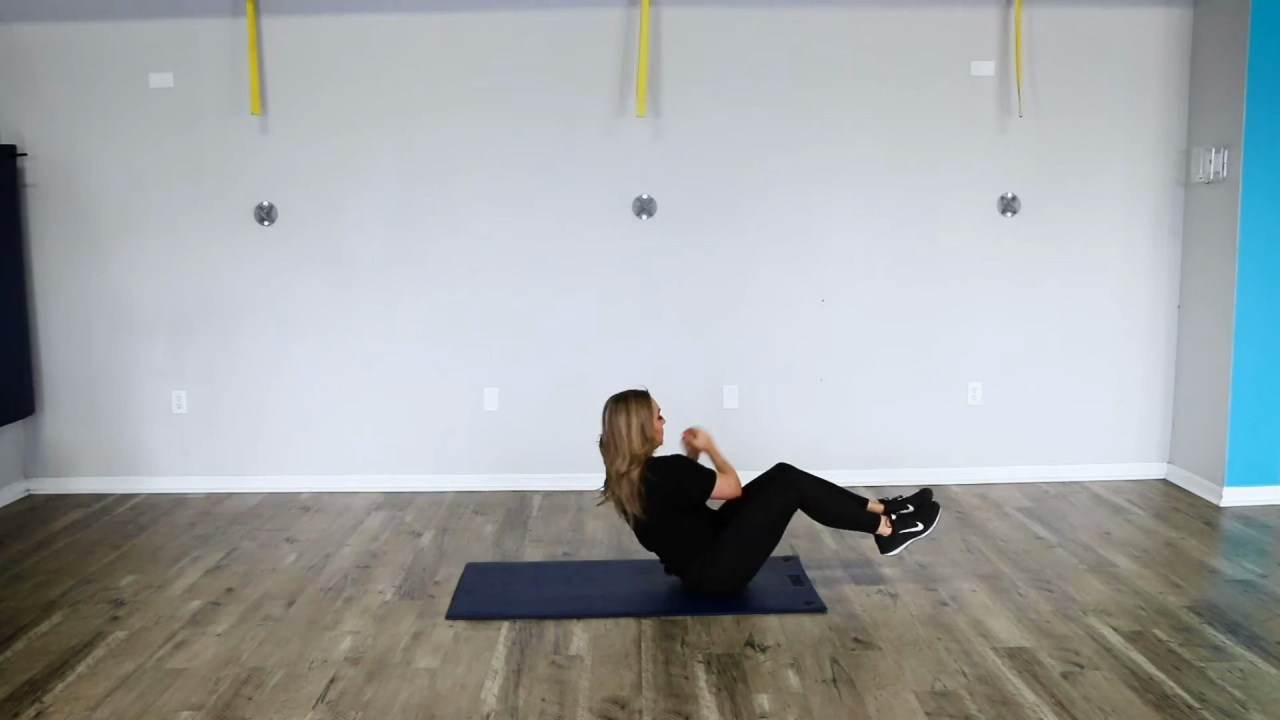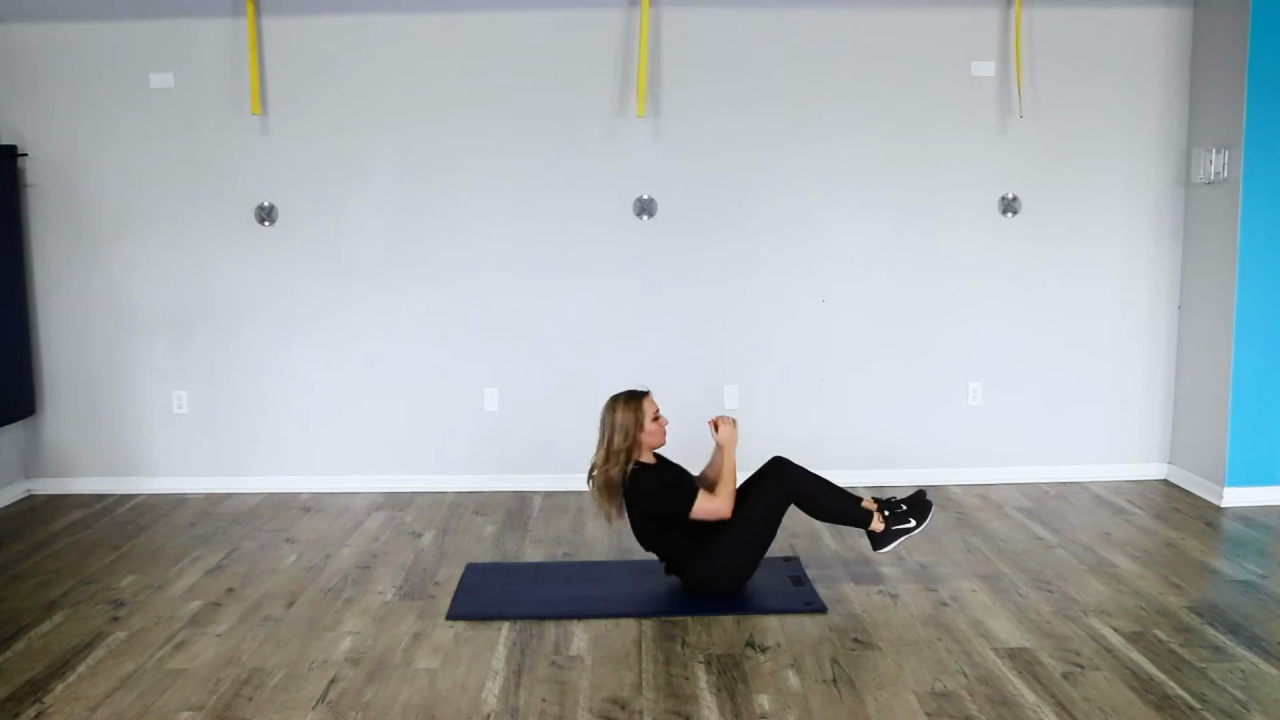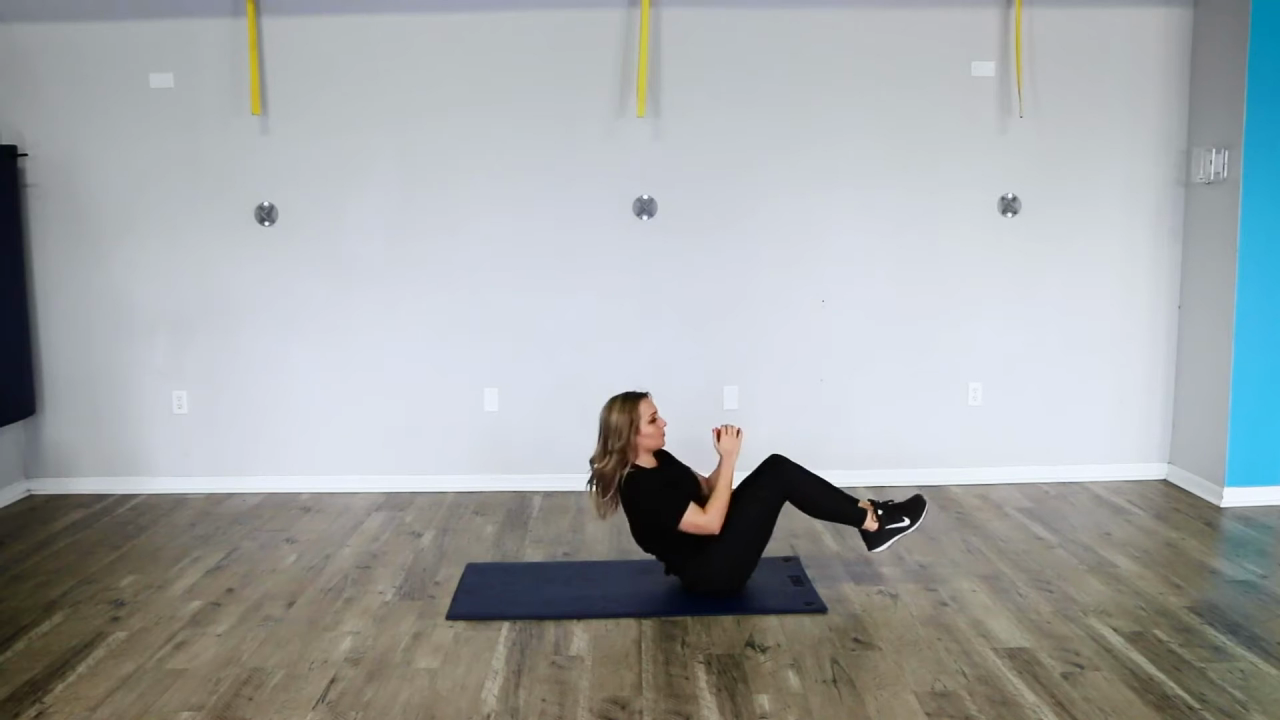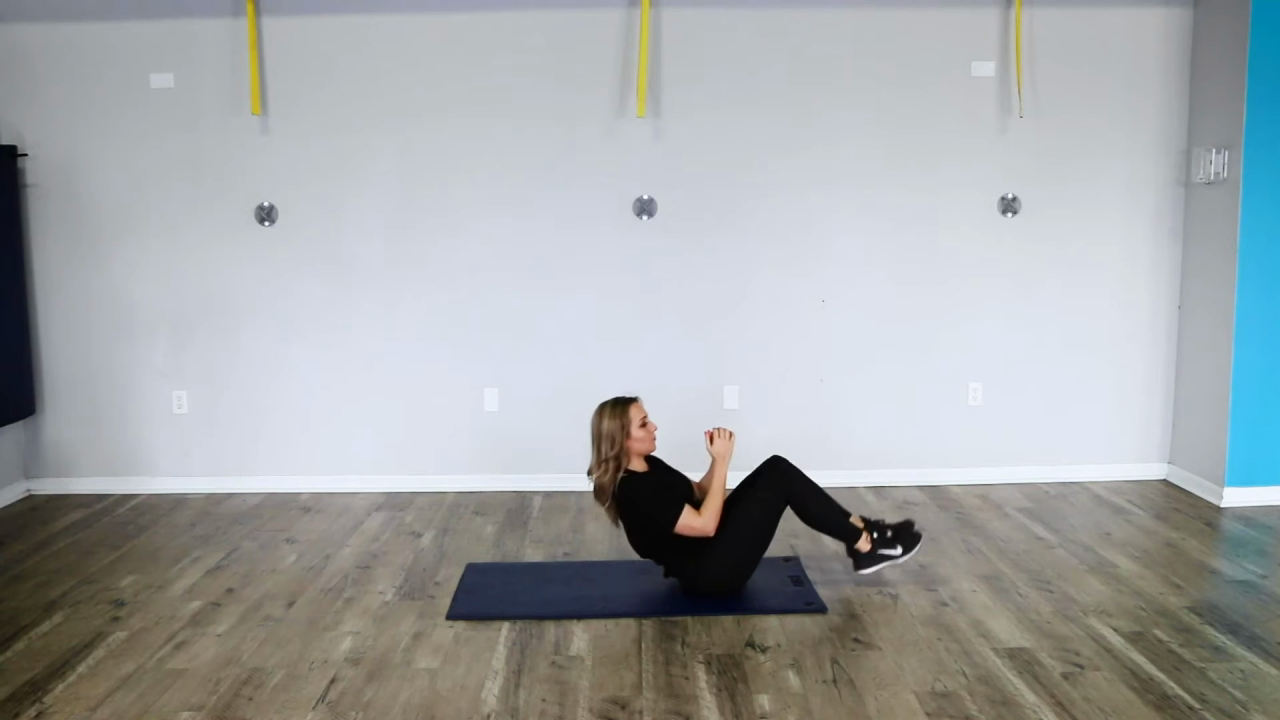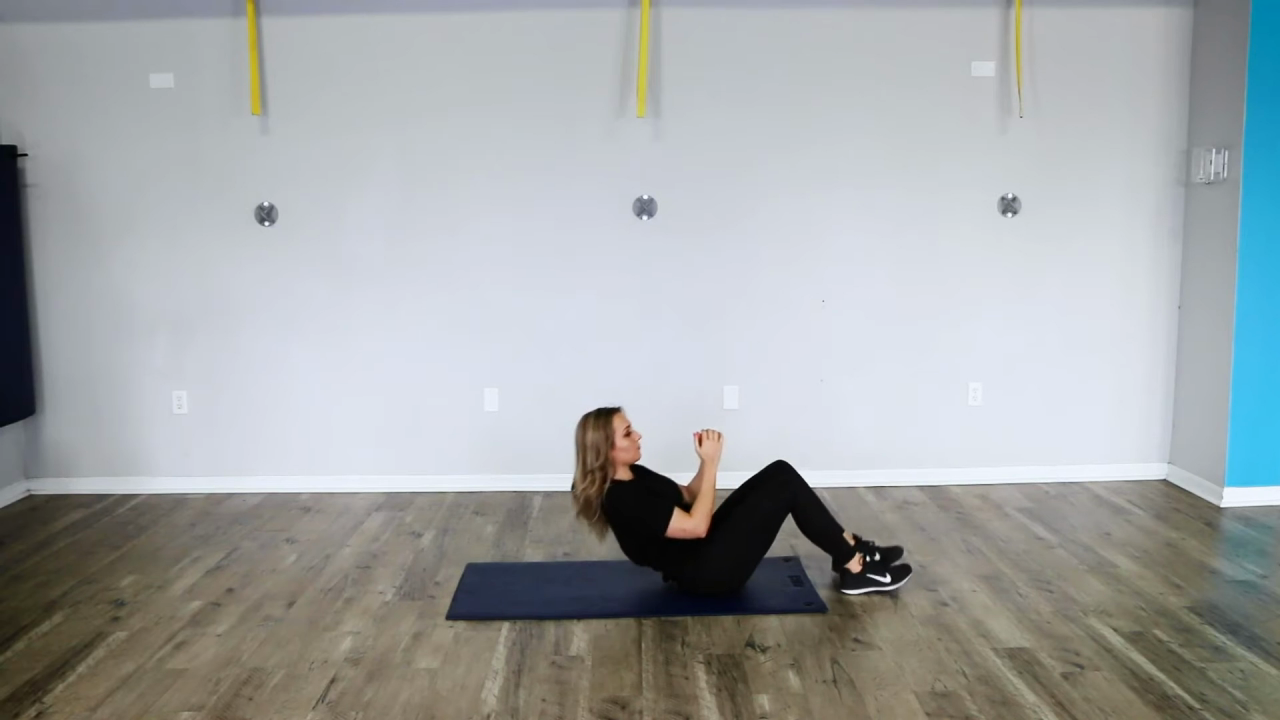
dt=0.2s
person 1, frame 1
left shoulder: (628, 473)
right shoulder: (665, 472)
right elbow: (732, 486)
left wrist: (691, 455)
right wrist: (709, 450)
left hip: (710, 544)
right hip: (712, 571)
left knee: (783, 475)
right knee: (791, 488)
left ankle: (881, 510)
right ankle: (888, 530)
person 1, frame 2
left shoulder: (650, 464)
right shoulder: (645, 484)
left elbow: (701, 488)
right elbow: (723, 506)
left wrist: (720, 448)
right wrist: (728, 447)
left hip: (712, 546)
right hip: (712, 570)
left knee: (778, 468)
right knee: (784, 481)
left ankle: (875, 508)
right ankle: (881, 526)
person 1, frame 3
left shoulder: (658, 460)
right shoulder: (641, 488)
left elbow: (706, 490)
right elbow: (710, 523)
left wrist: (724, 456)
right wrist: (730, 459)
left hip: (713, 548)
right hip: (710, 571)
left knee: (776, 466)
right knee: (781, 478)
left ankle: (870, 511)
right ankle: (874, 526)
person 1, frame 4
left shoulder: (648, 466)
right shoulder: (635, 492)
left elbow: (698, 494)
right elbow: (705, 525)
left wrist: (717, 459)
right wrist: (722, 461)
left hip: (713, 549)
right hip: (710, 571)
left knee: (777, 468)
right knee: (783, 482)
left ankle: (860, 529)
right ankle: (866, 548)
person 1, frame 5
left shoulder: (632, 476)
right shoulder: (623, 500)
left elbow: (688, 497)
right elbow: (697, 525)
left wrist: (705, 461)
right wrist: (711, 462)
left hip: (709, 549)
right hip: (709, 571)
left knee: (780, 472)
right knee: (788, 488)
left ankle: (850, 547)
right ankle: (855, 571)
